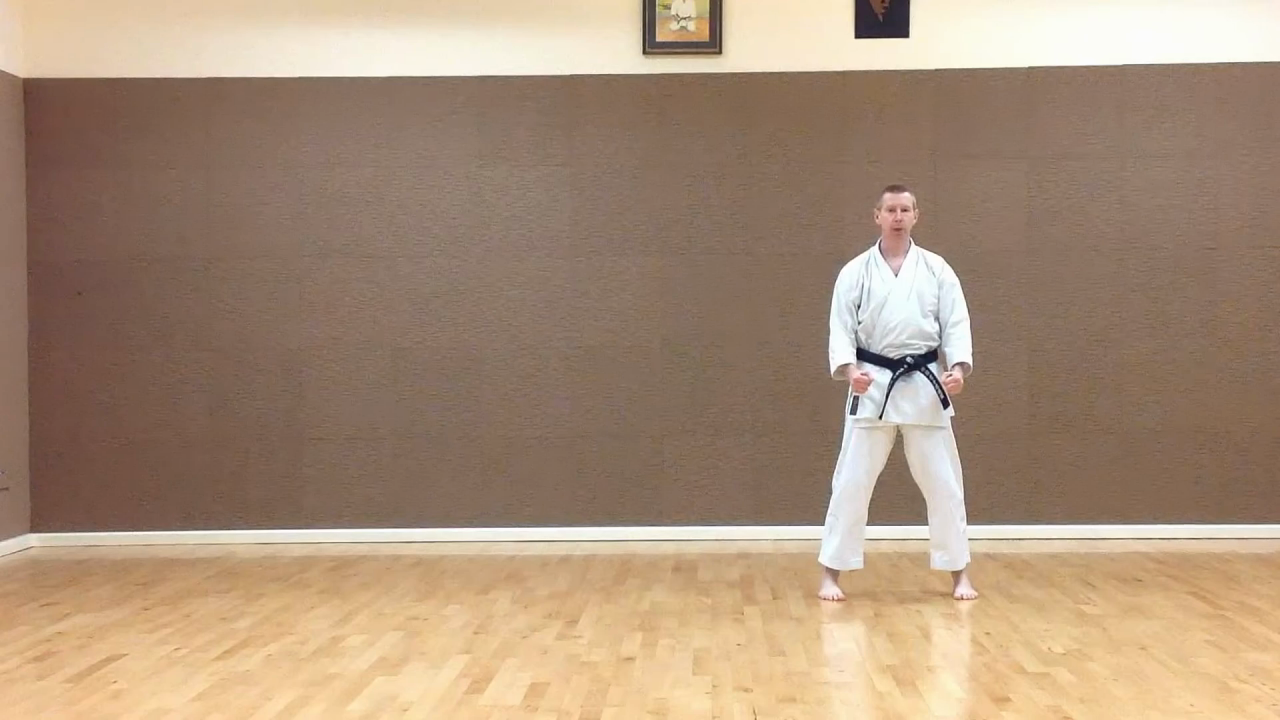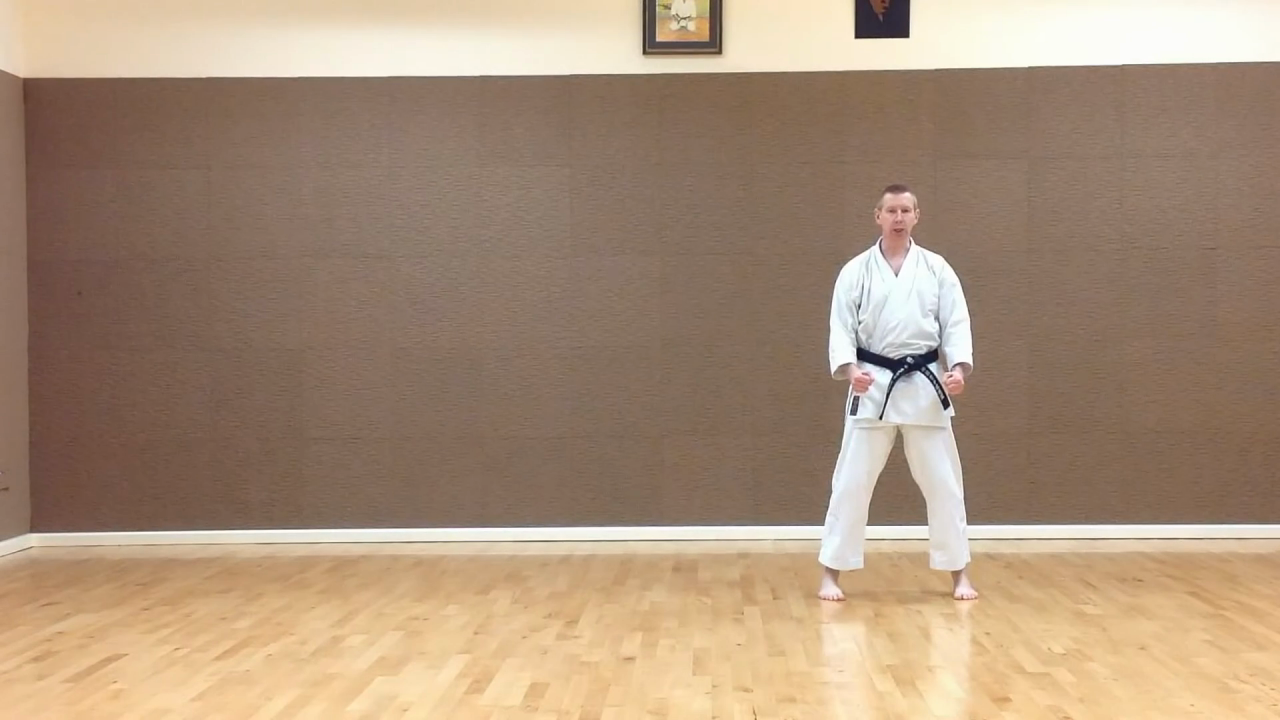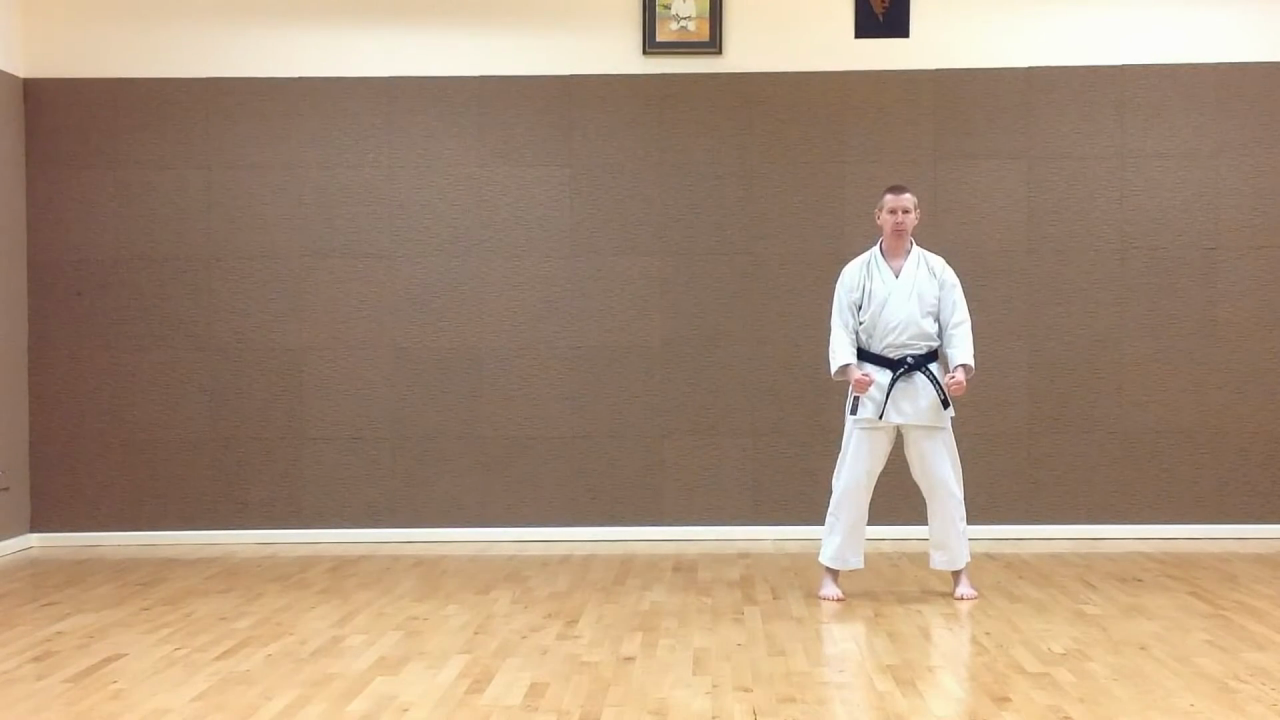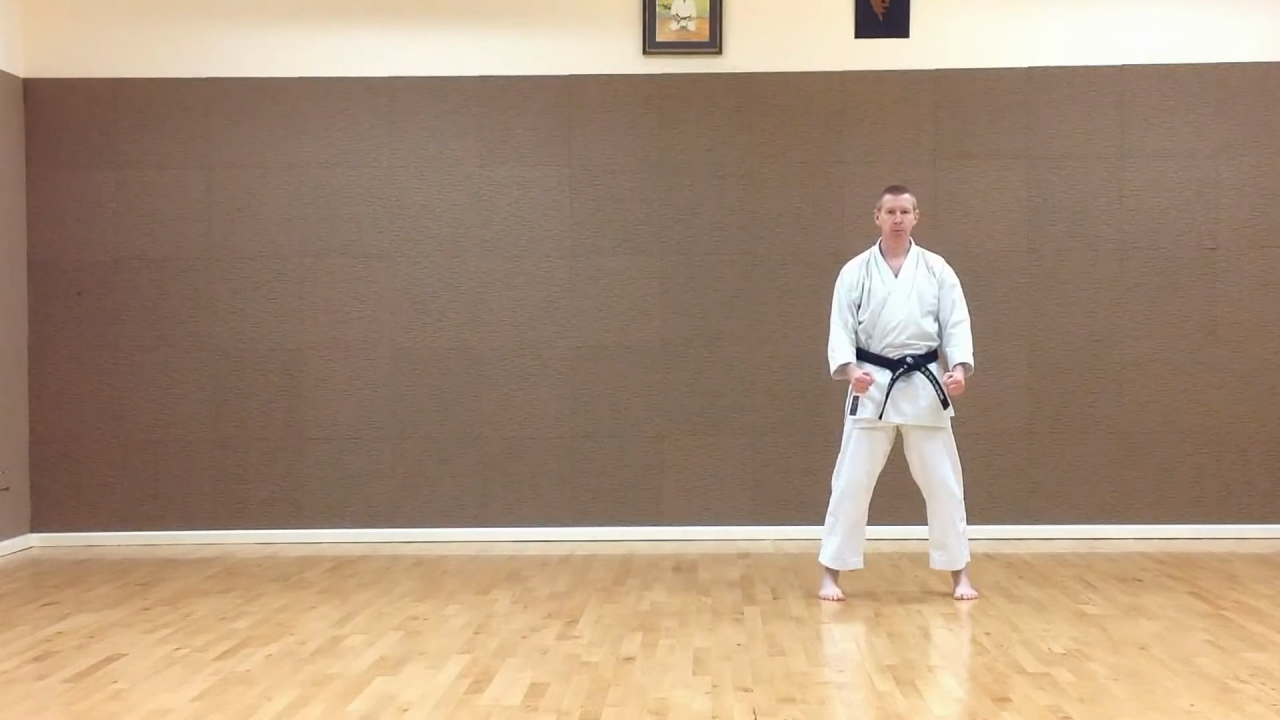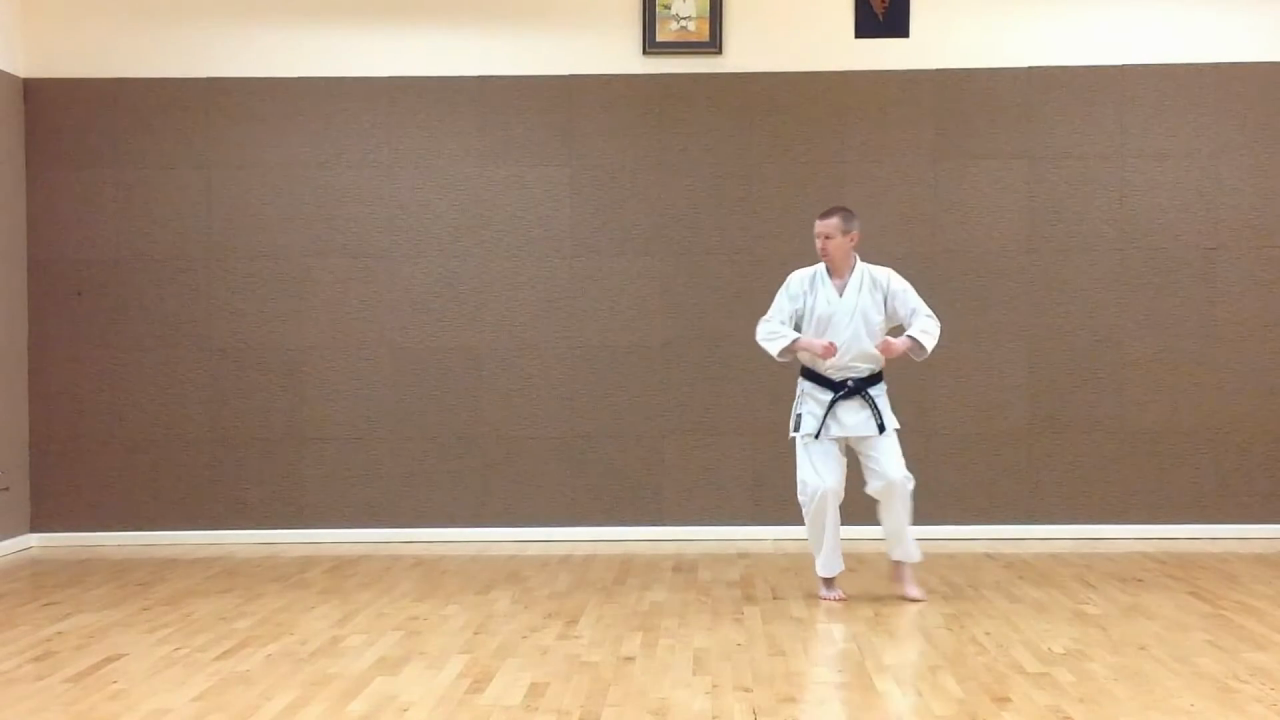
dt=1s
person 1, frame 1
left shoulder: (936, 269)
right shoulder: (856, 271)
left elbow: (955, 324)
right elbow: (841, 328)
left wrist: (958, 367)
right wrist: (849, 369)
left hip: (925, 385)
right hip: (872, 385)
left knee: (943, 483)
right knee: (851, 482)
left ankle: (959, 574)
right ankle: (831, 573)
person 1, frame 2
left shoulder: (936, 268)
right shoulder: (856, 270)
left elbow: (956, 323)
right elbow: (841, 328)
left wrist: (959, 367)
right wrist: (850, 369)
left hip: (925, 386)
right hip: (872, 386)
left knee: (944, 483)
right knee: (851, 482)
left ankle: (959, 574)
right ankle: (831, 573)
person 1, frame 3
left shoulder: (937, 269)
right shoulder: (857, 270)
left elbow: (957, 324)
right elbow: (842, 329)
left wrist: (961, 368)
right wrist: (849, 370)
left hip: (925, 386)
right hip: (872, 386)
left knee: (944, 483)
right knee: (851, 481)
left ankle: (959, 573)
right ankle: (831, 573)
person 1, frame 4
left shoulder: (937, 269)
right shoulder: (856, 270)
left elbow: (956, 324)
right elbow: (841, 329)
left wrist: (960, 367)
right wrist: (850, 370)
left hip: (924, 385)
right hip: (872, 385)
left knee: (943, 482)
right knee: (852, 481)
left ankle: (959, 573)
right ankle: (832, 572)
person 1, frame 5
left shoulder: (883, 281)
right shoulder: (801, 281)
left elbow: (928, 321)
right elbow: (767, 329)
left wrist: (903, 343)
right wrist: (804, 343)
left hip: (868, 399)
right hip: (817, 401)
left knee: (892, 478)
right knee: (820, 489)
left ankle: (902, 566)
right ankle: (828, 575)
